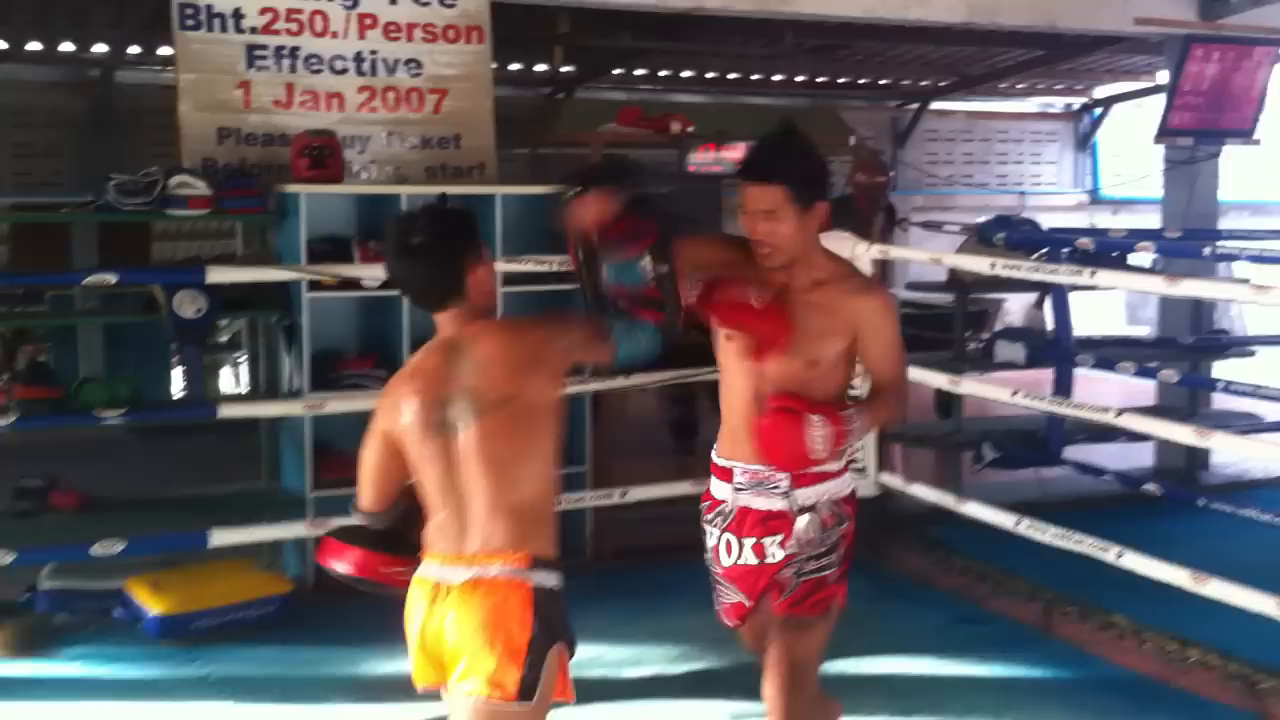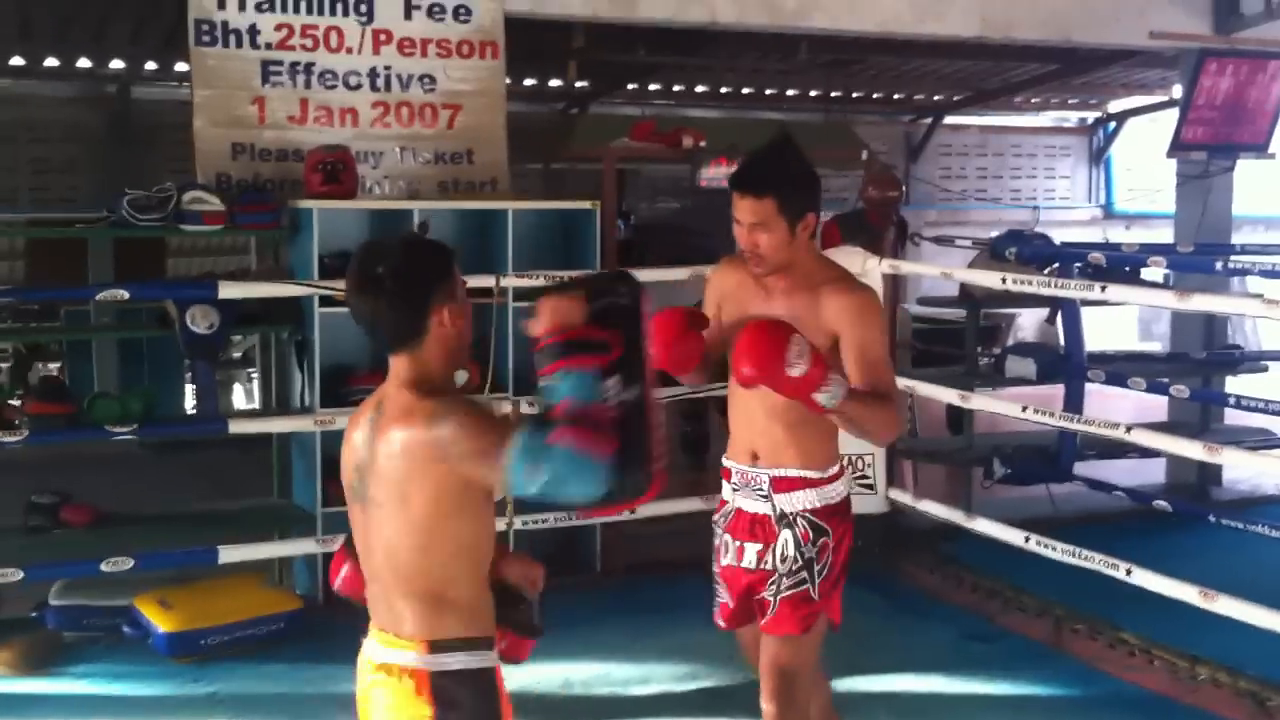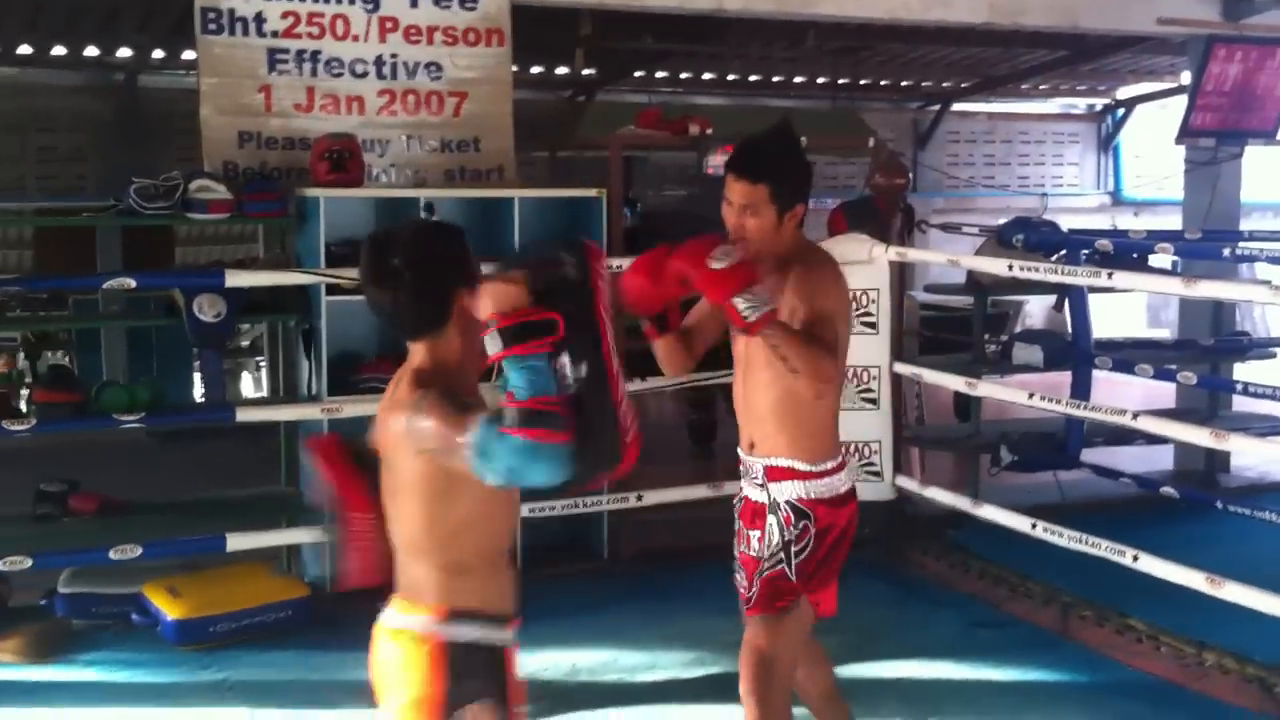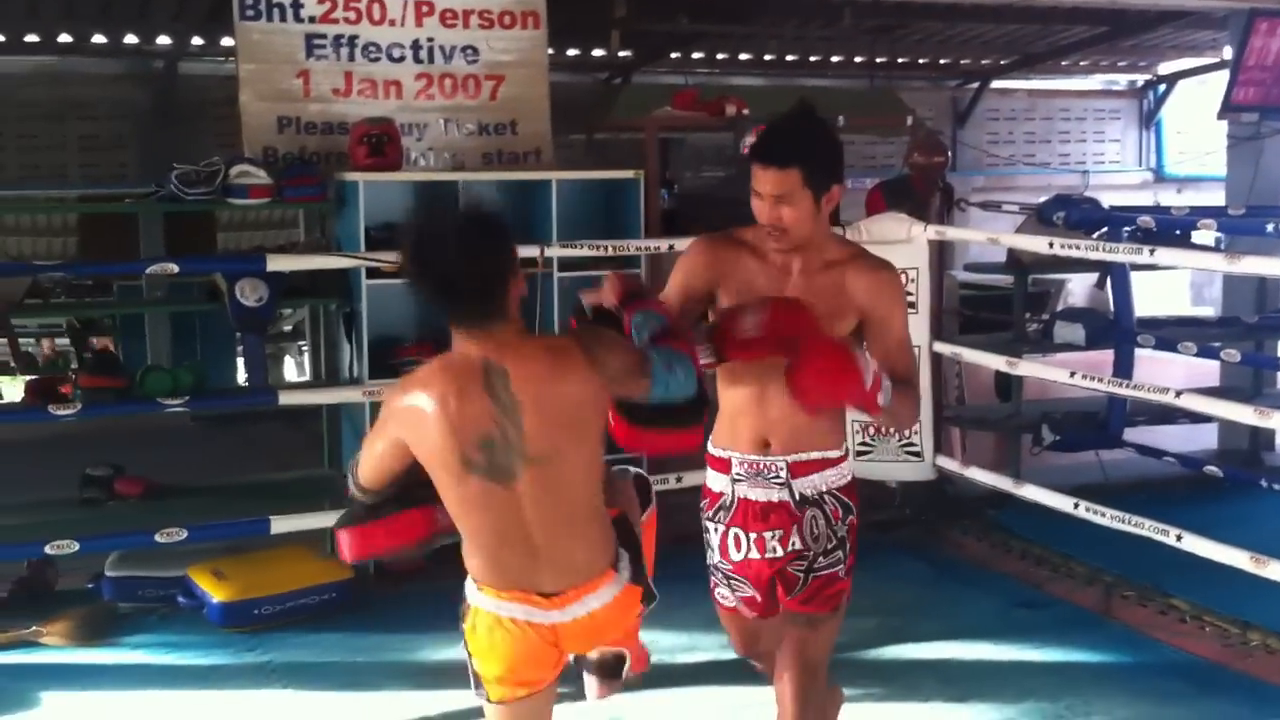
dt=0.4s
person 1, frame 1
left shoulder: (862, 300)
right shoulder: (715, 262)
left elbow: (892, 394)
left wrist: (846, 425)
left hip: (815, 504)
right hip: (731, 493)
right knee: (761, 642)
person 1, frame 2
left shoulder: (848, 302)
right shoulder: (727, 278)
left elbow: (888, 426)
right elbow: (704, 369)
left wrist: (819, 382)
right wrist: (681, 351)
left hip: (810, 508)
right hip: (740, 497)
right knee: (758, 648)
person 1, frame 3
left shoulder: (814, 275)
right shoulder: (738, 264)
left elbow: (825, 381)
right elbow: (679, 360)
left wrist: (748, 300)
right wrist: (653, 316)
left hip: (808, 496)
right hip: (758, 485)
right knee: (787, 643)
person 1, frame 4
left shoulder: (870, 283)
right shoulder: (713, 257)
left elbow: (907, 412)
left wrist: (870, 390)
right wrist: (715, 340)
left hip: (818, 492)
right hip: (732, 488)
right knee: (750, 639)
person 2, frame 1
left shoulder: (399, 392)
right shoulder: (538, 339)
left elbow: (373, 509)
right elbow: (641, 335)
left hip: (432, 597)
right hip: (510, 599)
person 2, frame 2
left shoulder: (365, 422)
right shoulder: (437, 425)
right elbow: (583, 474)
left wrist: (492, 564)
right wrist: (570, 342)
left hip: (387, 664)
person 2, frame 3
left shoulder: (412, 388)
right shoulder: (422, 413)
right elbow: (540, 459)
right wrist: (518, 327)
left hip: (419, 633)
right hip: (449, 653)
person 2, frame 4
left shoulder: (414, 401)
right shoulder: (584, 361)
left elbow: (366, 482)
right elbow: (678, 374)
right wrist: (635, 312)
left hip: (506, 616)
right hip: (602, 595)
right ankle: (615, 651)
